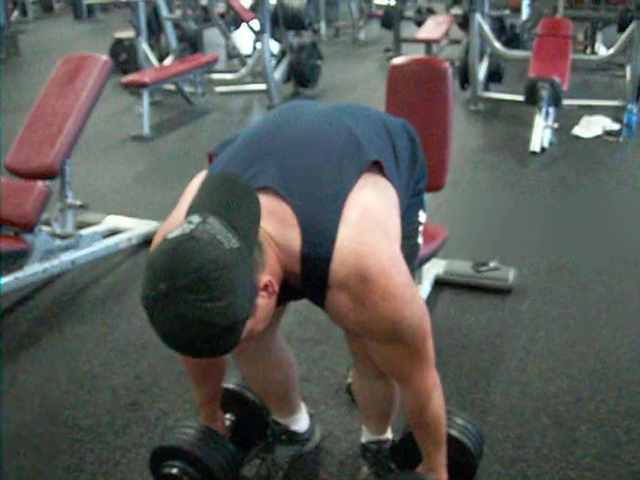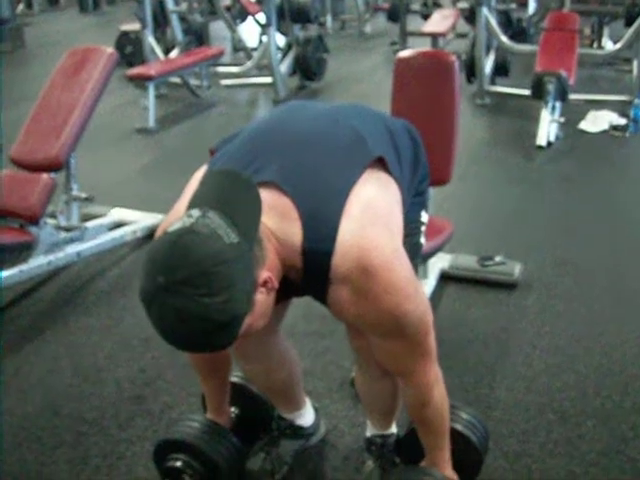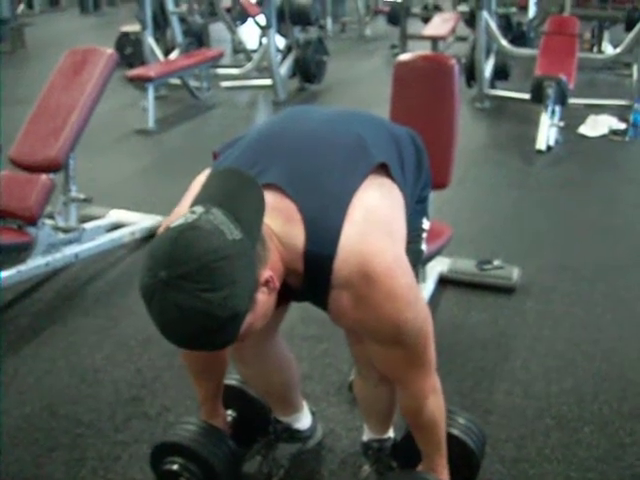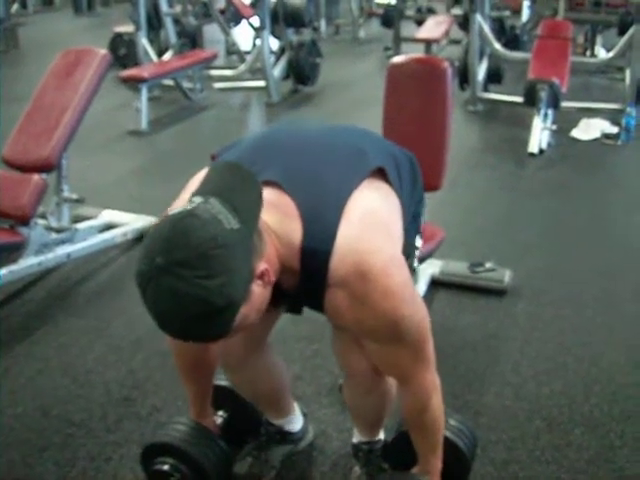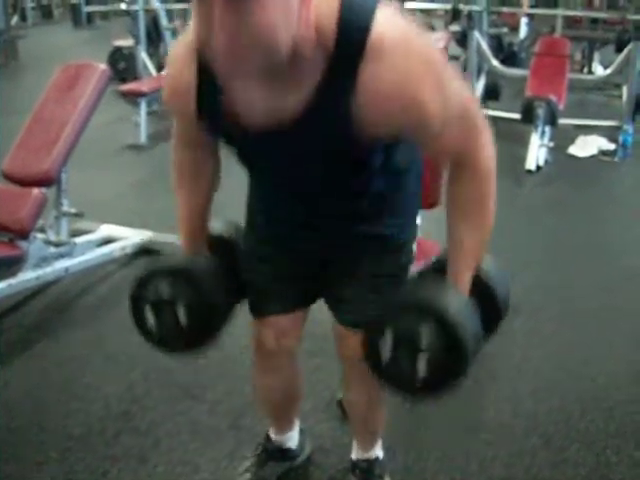
dt=1s
person 1, frame 1
left shoulder: (363, 271)
right shoulder: (176, 245)
left elbow: (417, 376)
right elbow: (198, 331)
right wrist: (209, 419)
left knee: (369, 345)
right knee: (248, 336)
left ankle: (377, 447)
right ankle: (292, 429)
person 1, frame 2
left shoulder: (365, 266)
right shoulder: (178, 237)
left elbow: (419, 372)
right elbow: (204, 330)
right wrist: (217, 411)
left knee: (371, 342)
right knee: (248, 335)
left ankle: (382, 441)
right ankle: (298, 423)
person 1, frame 3
left shoulder: (365, 271)
right shoulder: (182, 237)
left elbow: (418, 381)
right elbow: (199, 333)
right wrist: (211, 415)
left knee: (373, 351)
right knee: (246, 341)
left ankle: (379, 445)
right ankle: (295, 427)
person 1, frame 4
left shoulder: (362, 269)
right shoulder: (184, 234)
left elbow: (418, 377)
right elbow: (191, 335)
right wrist: (200, 416)
left knee: (361, 361)
right knee: (233, 349)
left ankle: (369, 445)
right ankle: (286, 428)
person 1, frame 5
left shoulder: (385, 57)
right shoulder: (189, 63)
left elbow: (471, 152)
right elbow: (193, 153)
left wrist: (458, 284)
right wrist: (194, 248)
left hip: (374, 220)
right hip: (275, 216)
left knee: (359, 348)
right knee: (271, 343)
